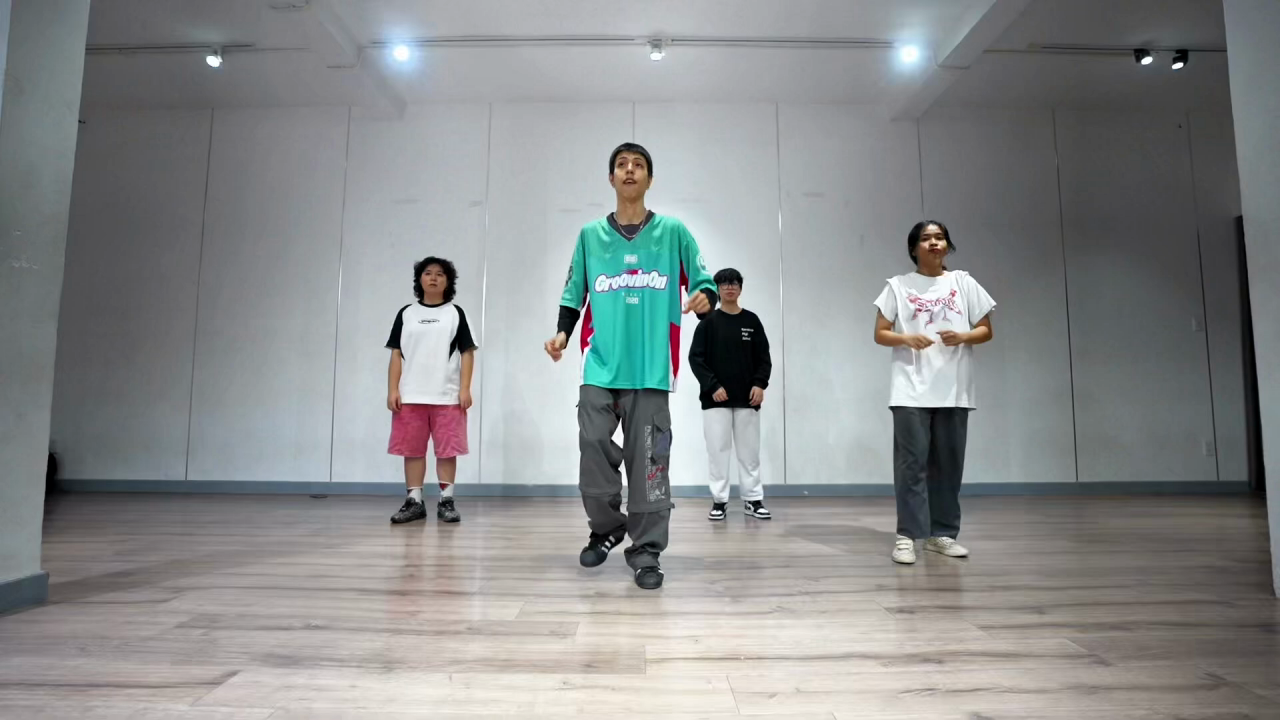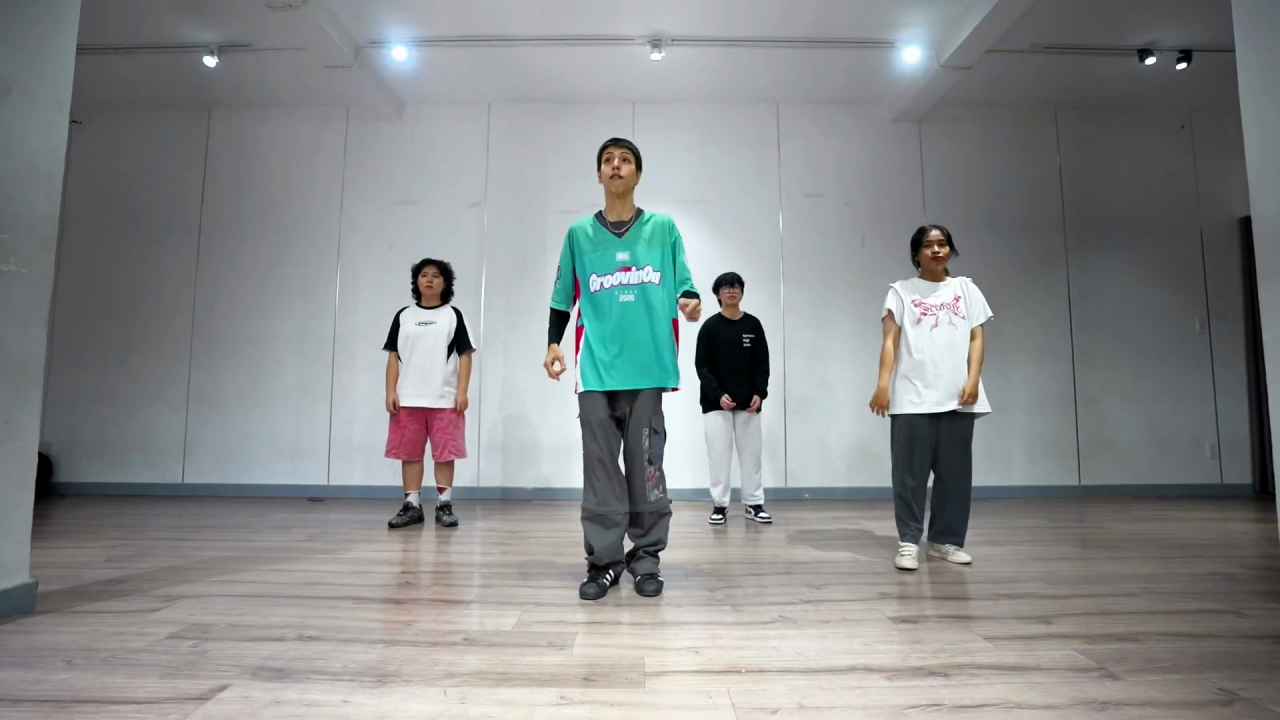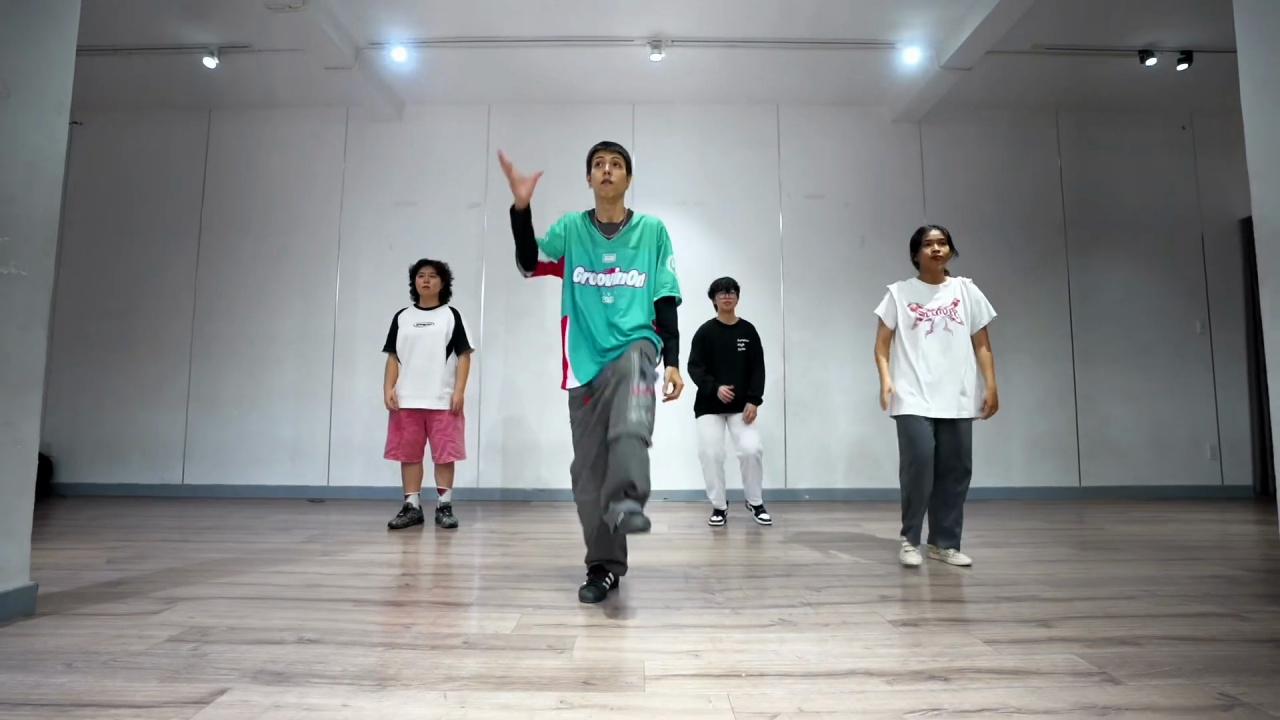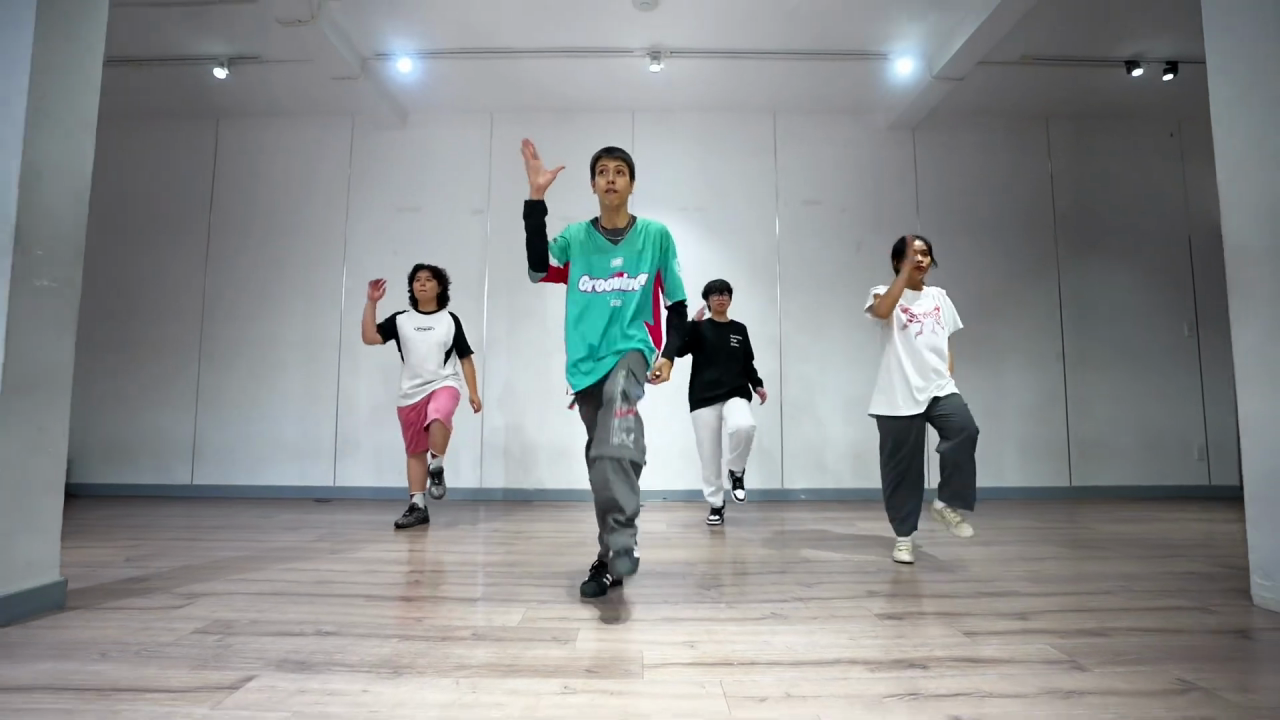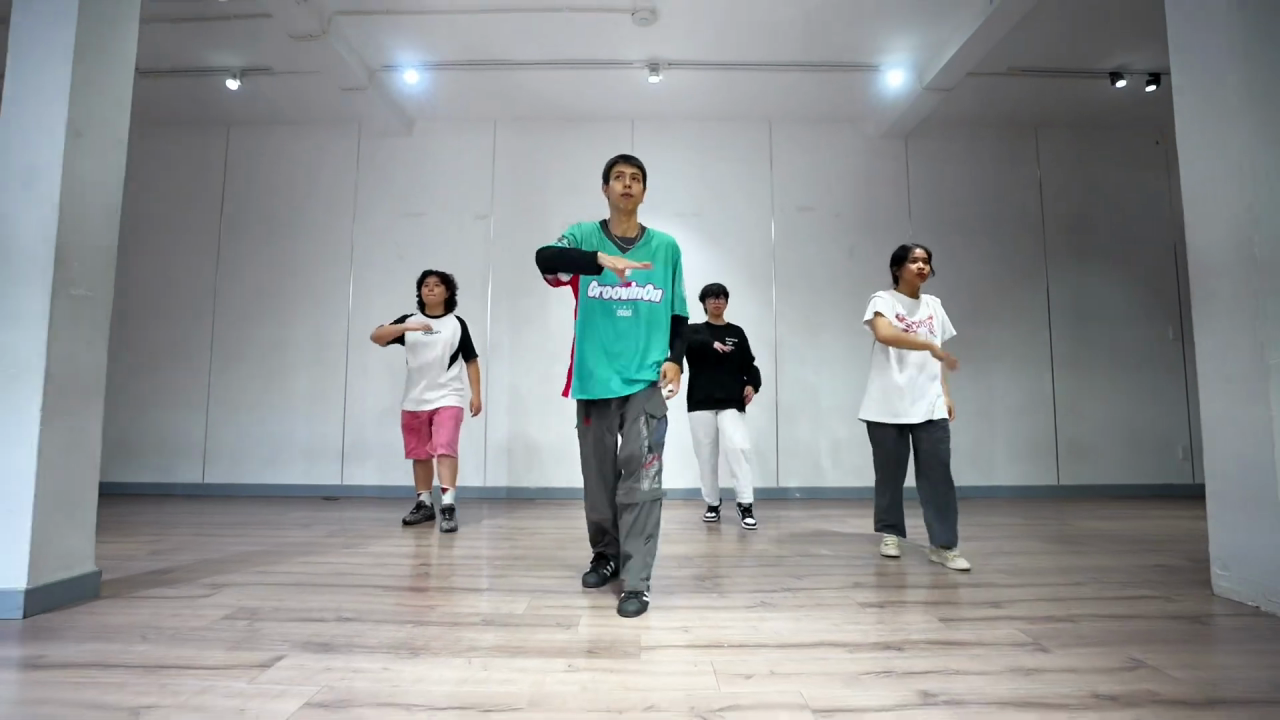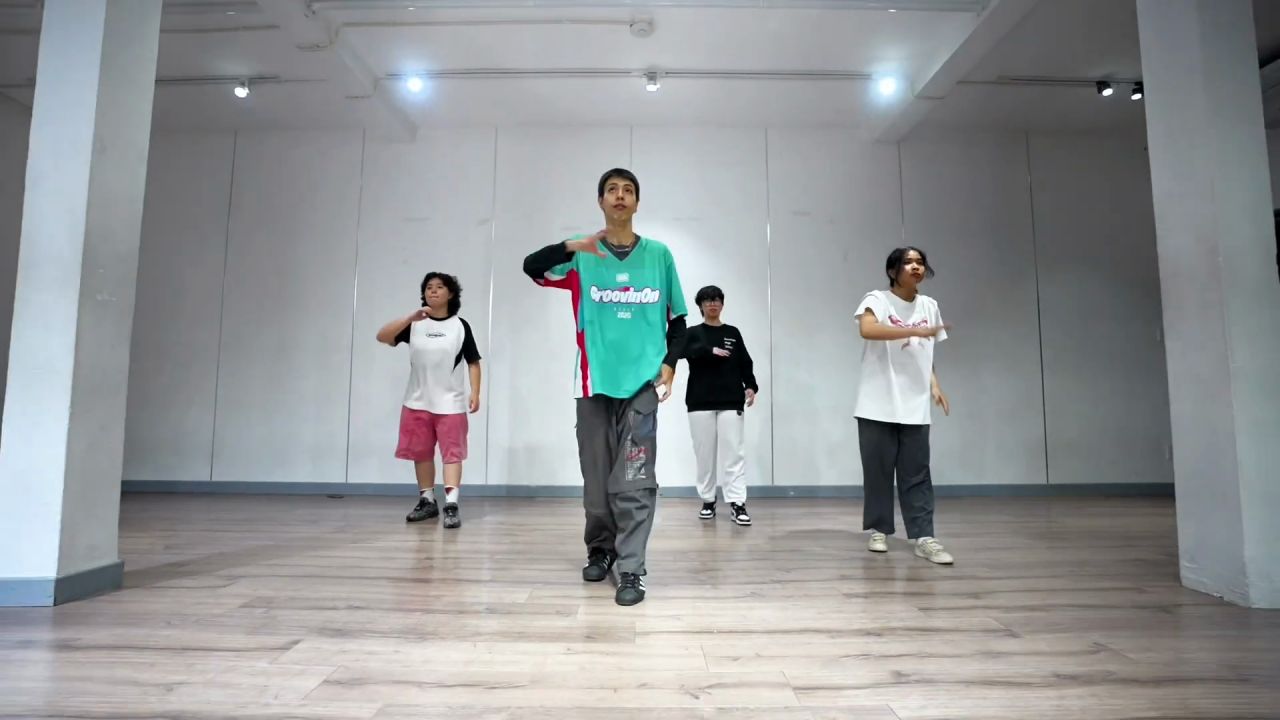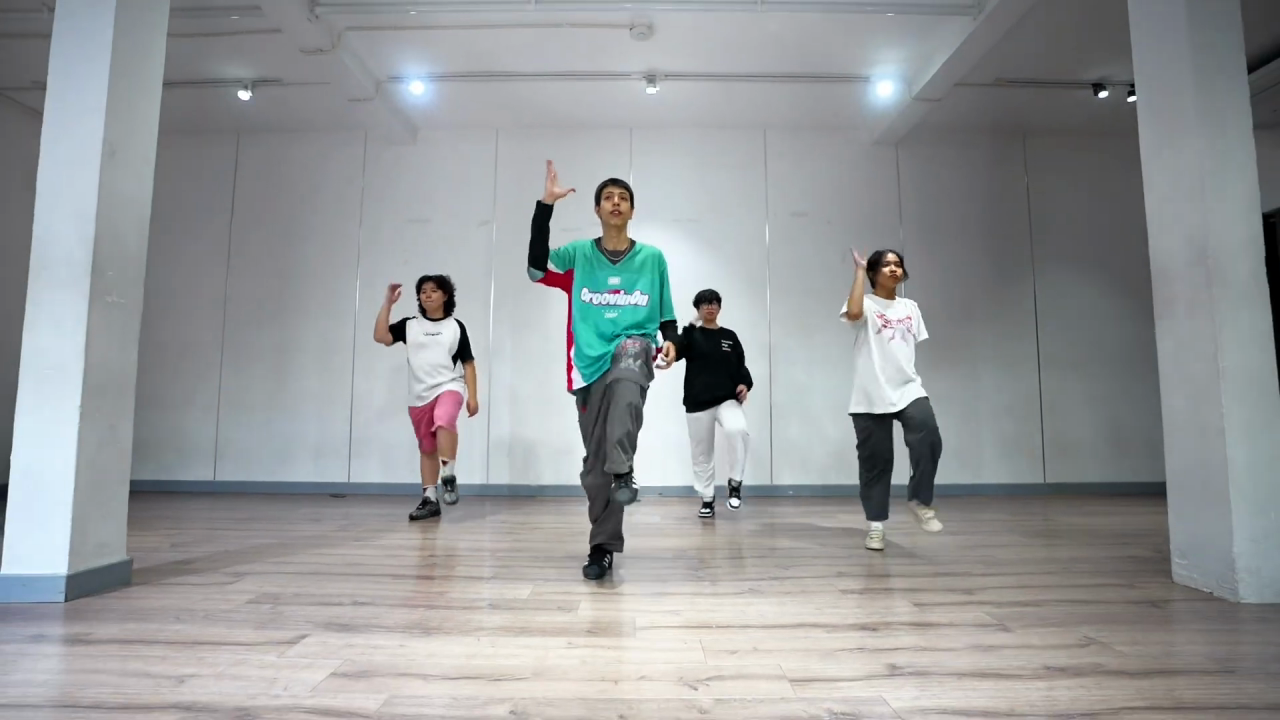
dt=0.3s
person 1, frame 1
left shoulder: (674, 233)
right shoulder: (590, 235)
left elbow: (700, 287)
right elbow: (573, 298)
left wrist: (704, 301)
right wrist: (561, 333)
left hip: (650, 367)
right hip: (600, 365)
left knee: (649, 460)
right knee: (593, 445)
left ankle: (646, 551)
right ankle: (606, 528)
person 1, frame 2
left shoulder: (663, 228)
right shoulder: (578, 234)
left elbow: (684, 286)
right elbow: (562, 300)
left wrist: (691, 303)
right wrist: (553, 343)
left hip: (647, 367)
right hip: (596, 369)
left knee: (646, 462)
right knee: (600, 466)
left ankle: (646, 556)
right ankle: (605, 561)
person 1, frame 3
left shoulder: (652, 230)
right shoulder: (570, 228)
left elbow: (666, 301)
right elbow: (529, 263)
left wrist: (672, 362)
right wrist: (521, 207)
left hip: (634, 346)
right hip: (585, 359)
left knee: (630, 420)
right knee: (589, 465)
left ankle: (628, 499)
right ankle: (604, 563)
person 1, frame 4
left shoulder: (656, 235)
right shoulder: (575, 235)
left elbow: (677, 301)
right elbow: (537, 269)
left wrist: (669, 354)
right wrist: (535, 197)
left hip: (630, 351)
right hip: (585, 364)
left knee: (614, 444)
right knee: (602, 454)
left ankle: (620, 540)
right ankle: (610, 554)
person 1, frame 5
left shoulder: (665, 246)
right shoulder: (586, 236)
left elbow: (678, 314)
right elbow: (545, 261)
left wrist: (674, 359)
right wrist: (603, 262)
left hip: (644, 379)
right hip: (593, 378)
left knee: (641, 480)
right knee: (598, 475)
left ankle: (636, 581)
right ankle: (606, 553)
person 1, frame 6
left shoulder: (659, 254)
right shoulder: (580, 252)
left elbow: (677, 317)
right elbow: (531, 268)
left wrist: (670, 360)
right wrist: (570, 247)
left hip: (642, 378)
right hip: (595, 379)
left knee: (634, 478)
right knee: (597, 475)
left ankle: (632, 570)
right ankle: (602, 549)
person 1, frame 7
left shoulder: (653, 259)
right shoulder: (577, 254)
left elbow: (667, 317)
right elbow: (536, 266)
left wrist: (670, 343)
right wrist: (546, 204)
left hip: (632, 348)
right hip: (590, 363)
left knee: (626, 369)
right knee: (594, 459)
left ankle: (621, 472)
right ankle: (604, 544)
person 2, frame 1
left shoulder: (964, 283)
right shoulder: (898, 286)
left elbow: (986, 329)
right elbow: (880, 332)
left wrist: (963, 337)
right wrist: (908, 339)
left hip: (954, 390)
right hip: (911, 391)
left knee: (948, 463)
right knee: (911, 460)
left ankle: (941, 533)
right ankle: (907, 535)
person 2, frame 2
left shoulder: (966, 288)
right shoulder: (902, 291)
left elbow: (977, 338)
right elbow: (890, 340)
left wrist: (973, 380)
right wrist: (883, 384)
left hip: (956, 396)
right hip: (912, 397)
left knee: (955, 470)
right knee: (910, 470)
left ankle: (945, 540)
right ankle: (908, 542)
person 2, frame 3
left shoulder: (965, 290)
right shoulder: (899, 293)
left elbow: (981, 343)
right elbow: (880, 345)
left wrist: (990, 386)
right wrist: (885, 379)
left hip: (956, 398)
right hip: (913, 398)
left knee: (954, 472)
right knee: (918, 464)
left ankle: (944, 542)
right ankle: (910, 538)
person 2, frame 4
left shoulder: (939, 296)
right shoulder: (884, 291)
right elbow: (882, 311)
left wrist: (951, 380)
right wrist: (904, 274)
left hip: (939, 388)
right hip: (899, 395)
left knee: (965, 431)
right knee: (901, 466)
left ankle: (949, 502)
right ankle: (903, 535)
person 2, frame 5
left shoulder: (934, 305)
right shoulder: (883, 300)
right elbow: (884, 335)
left wrist: (946, 394)
right wrist: (929, 345)
left hip: (929, 405)
right hip: (887, 405)
left knee: (937, 472)
right knee: (889, 472)
left ankle: (943, 544)
right ankle: (890, 534)
person 2, frame 6
left shoulder: (929, 306)
right shoulder: (877, 300)
right elbow: (867, 330)
left wrist: (934, 384)
right wrist: (913, 332)
left hip: (915, 406)
right hip: (878, 405)
left knee: (916, 472)
right knee: (878, 470)
left ankle: (924, 538)
right ankle: (878, 530)
person 2, frame 7
left shoulder: (910, 307)
right shoulder: (865, 302)
right elbow: (851, 312)
right wrist: (860, 272)
left hip: (909, 390)
right hip: (871, 397)
left knee: (928, 434)
right knee: (875, 461)
left ankle: (920, 501)
right ankle: (876, 524)
person 3, frame 1
left shoulder: (455, 314)
right shoulder: (406, 314)
left elbow: (467, 353)
right elbow: (396, 354)
left wrist: (466, 389)
right wrist: (393, 389)
left hip: (447, 395)
right hip: (411, 395)
left knee: (447, 449)
right knee: (412, 449)
left ankle: (446, 501)
right ankle: (414, 501)
person 3, frame 2
left shoulder: (453, 315)
right shoulder: (403, 316)
left elbow: (465, 355)
right elbow: (393, 356)
left wrist: (462, 391)
right wrist: (391, 392)
left hip: (444, 398)
right hip: (408, 398)
left knee: (445, 452)
right knee: (409, 452)
left ankle: (444, 505)
right ankle: (411, 505)
person 3, frame 3
left shoulder: (451, 316)
right shoulder: (401, 318)
left elbow: (464, 356)
right elbow: (392, 358)
left wrist: (459, 390)
right wrist: (388, 388)
left hip: (443, 399)
right hip: (406, 399)
left knee: (444, 454)
right knee: (408, 453)
left ankle: (444, 507)
right ankle: (411, 507)
person 3, frame 4
left shoulder: (450, 320)
right shoulder: (400, 319)
left elbow: (466, 357)
right elbow: (370, 338)
left wrist: (473, 392)
right wrist: (371, 302)
left hip: (444, 385)
right hip: (411, 393)
left knee: (437, 419)
right knee: (415, 450)
left ankle: (437, 467)
right ankle: (417, 506)
person 3, frame 5
left shoulder: (457, 324)
right shoulder: (409, 322)
left elbow: (471, 361)
right elbow: (377, 337)
left wrist: (476, 394)
right wrist: (408, 327)
left hip: (448, 398)
right hip: (416, 400)
left knee: (445, 449)
right knee: (420, 455)
left ankle: (448, 507)
right ankle: (424, 504)
person 3, frame 6
left shoulder: (461, 326)
right shoulder: (413, 325)
left elbow: (473, 362)
right elbow: (382, 337)
left wrist: (475, 393)
right wrist: (412, 317)
left hip: (451, 403)
right hip: (417, 402)
left knee: (452, 453)
right knee: (420, 454)
left ankle: (451, 505)
right ankle: (427, 501)
person 3, frame 7
left shoulder: (456, 326)
right shoulder: (409, 325)
left elbow: (468, 363)
right elbow: (380, 336)
left wrist: (473, 395)
right wrist: (388, 303)
left hip: (450, 387)
right hip: (420, 395)
left knee: (444, 423)
right knee: (427, 448)
left ankle: (448, 475)
right ankle: (430, 499)
person 4, frame 1
left shoulder: (752, 320)
right shoulder: (708, 322)
left elbow: (763, 356)
right elbow: (695, 358)
left wrist: (761, 384)
right wrist: (712, 386)
left hip: (746, 397)
right hip: (716, 397)
left knee: (749, 450)
right knee: (718, 450)
left ankle: (753, 500)
right ankle: (719, 500)
person 4, frame 2
left shoulder: (753, 325)
right shoulder: (710, 326)
left elbow: (762, 363)
right elbow: (702, 365)
left wrist: (759, 393)
right wrist: (718, 394)
left hip: (746, 402)
right hip: (716, 402)
left knee: (751, 454)
right knee: (718, 454)
left ankle: (753, 503)
right ankle: (719, 504)
person 4, frame 3
left shoulder: (748, 330)
right shoulder: (706, 330)
left elbow: (756, 368)
right elbow: (694, 368)
left wrist: (754, 400)
right wrist: (715, 387)
left hip: (741, 405)
right hip: (709, 405)
left knee: (751, 450)
right knee: (710, 455)
left ankle: (754, 501)
right ankle: (718, 506)
person 4, frame 4
left shoulder: (740, 329)
right shoulder: (700, 328)
left elbow: (747, 363)
right elbow: (678, 350)
left wrist: (757, 385)
right wrist: (694, 323)
left hip: (735, 395)
right hip: (704, 398)
left knee: (744, 426)
right knee: (709, 456)
left ankle: (736, 472)
right ankle: (716, 505)
person 4, frame 5
left shoulder: (737, 332)
right shoulder: (696, 330)
left elbow: (748, 363)
left wrist: (753, 383)
right wrist: (710, 344)
left hip: (731, 403)
right hip: (701, 403)
left knee: (738, 449)
right knee: (706, 456)
left ankle: (745, 505)
right ankle: (713, 503)
person 4, frame 6
left shoulder: (733, 333)
right shoulder: (693, 333)
left elbow: (745, 364)
left wrist: (751, 386)
right wrist: (709, 351)
left hip: (731, 403)
right hip: (701, 404)
left knee: (734, 454)
right knee: (704, 455)
left ankle: (737, 503)
right ankle: (708, 501)
person 4, frame 7
left shoulder: (730, 336)
right shoulder: (690, 334)
left elbow: (740, 366)
right elbow: (674, 354)
left wrist: (746, 383)
right wrist: (690, 329)
left hip: (728, 399)
right hip: (698, 403)
left knee: (738, 430)
right knee: (701, 454)
left ankle: (735, 483)
right ankle: (707, 499)
